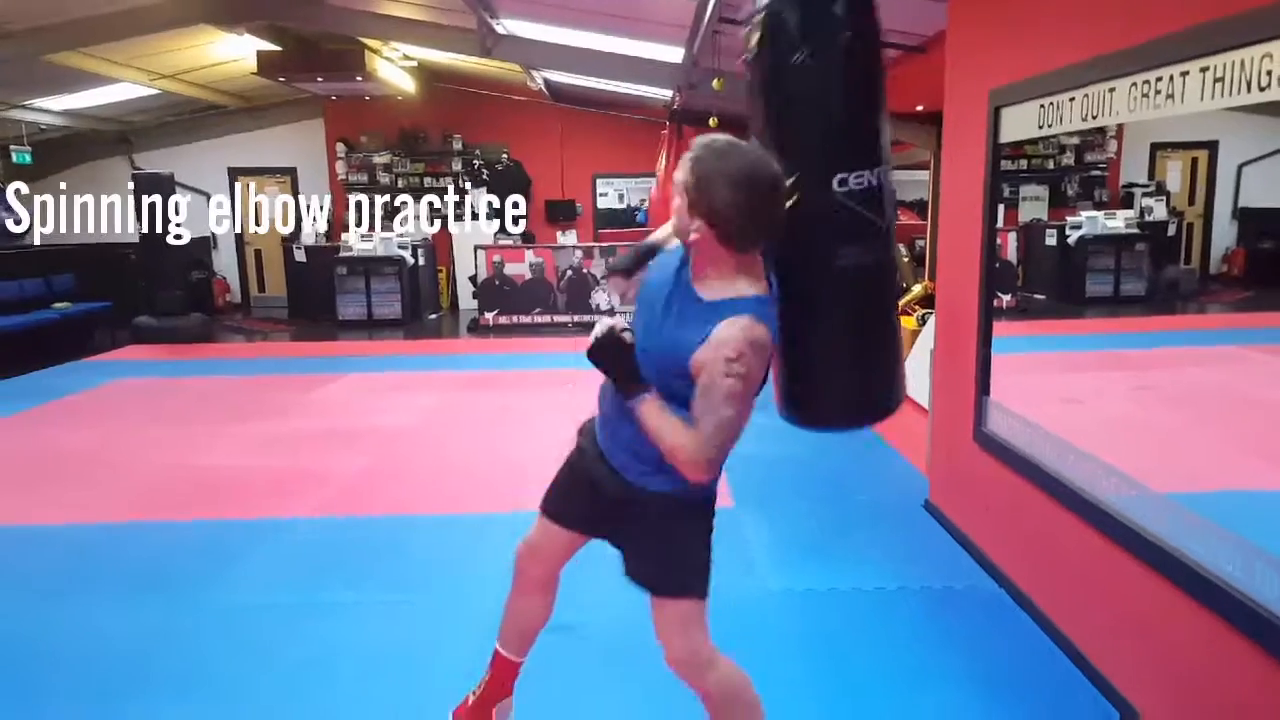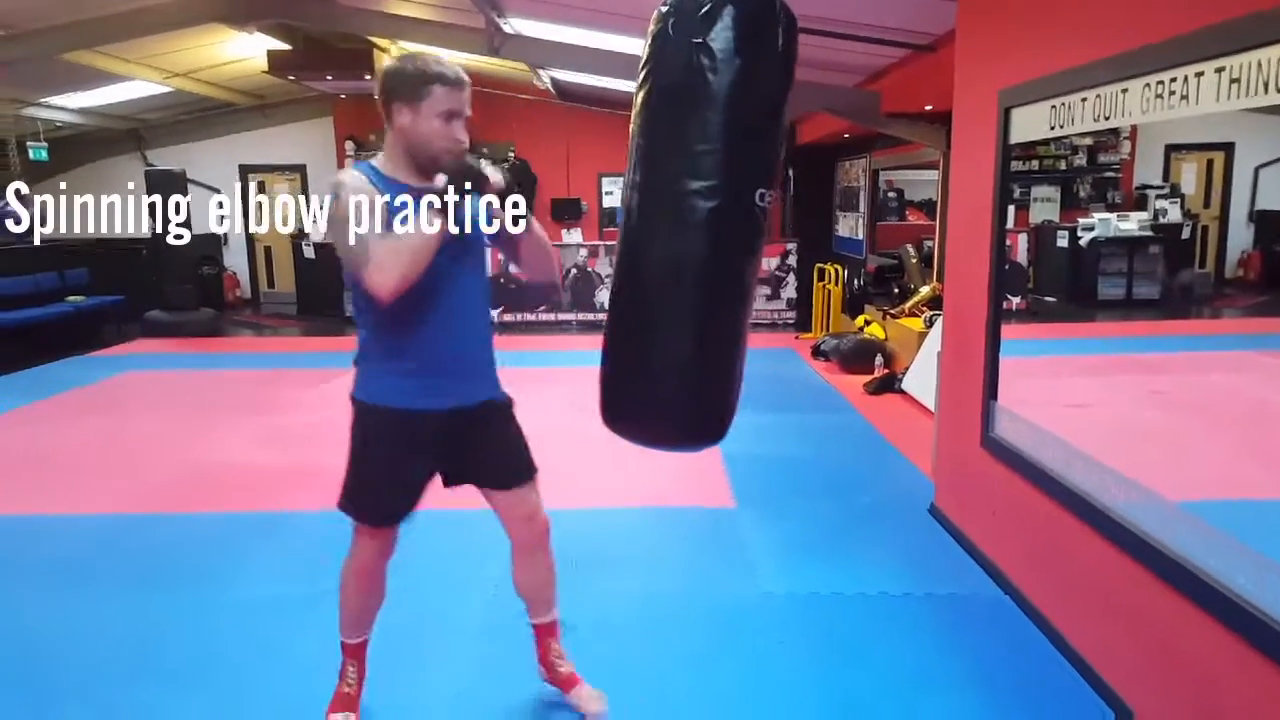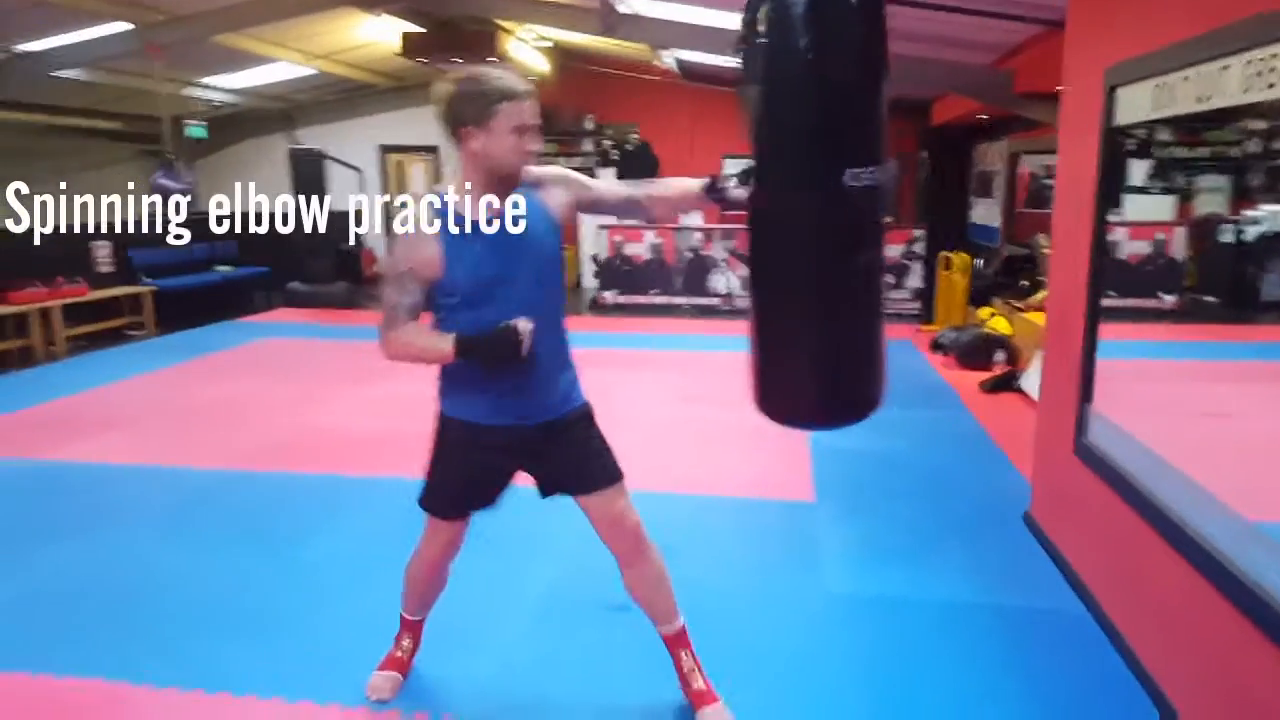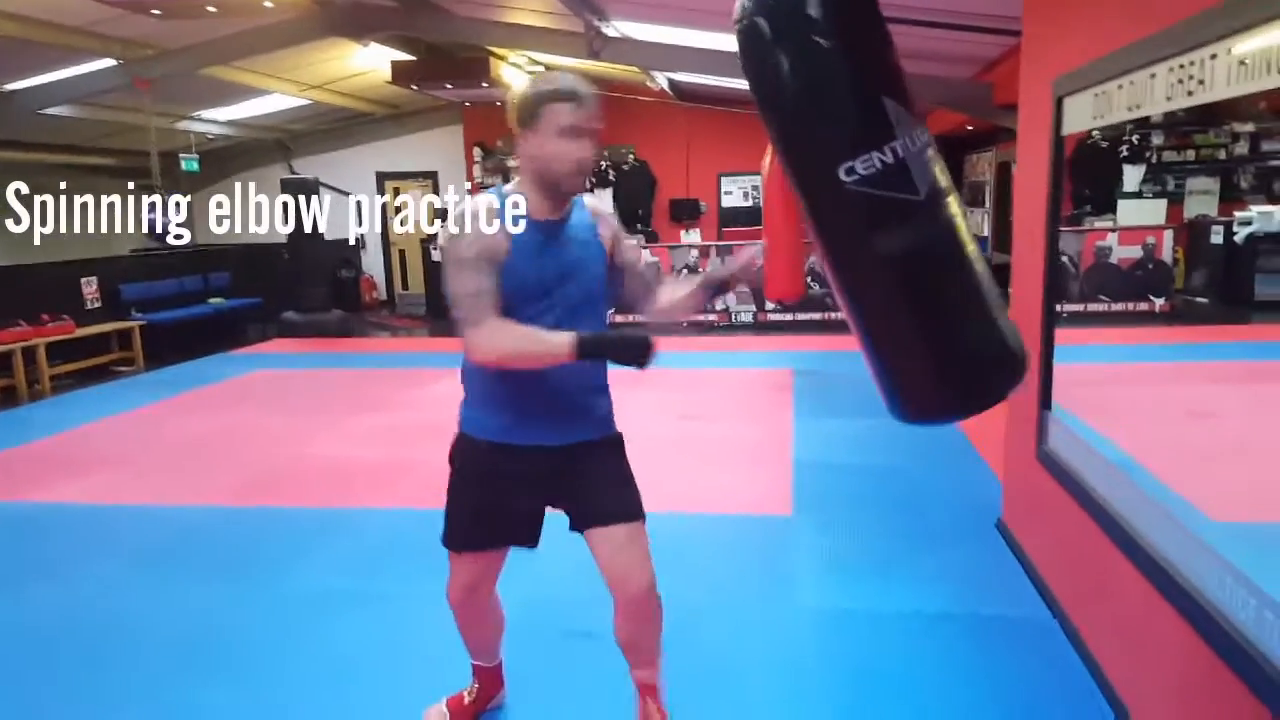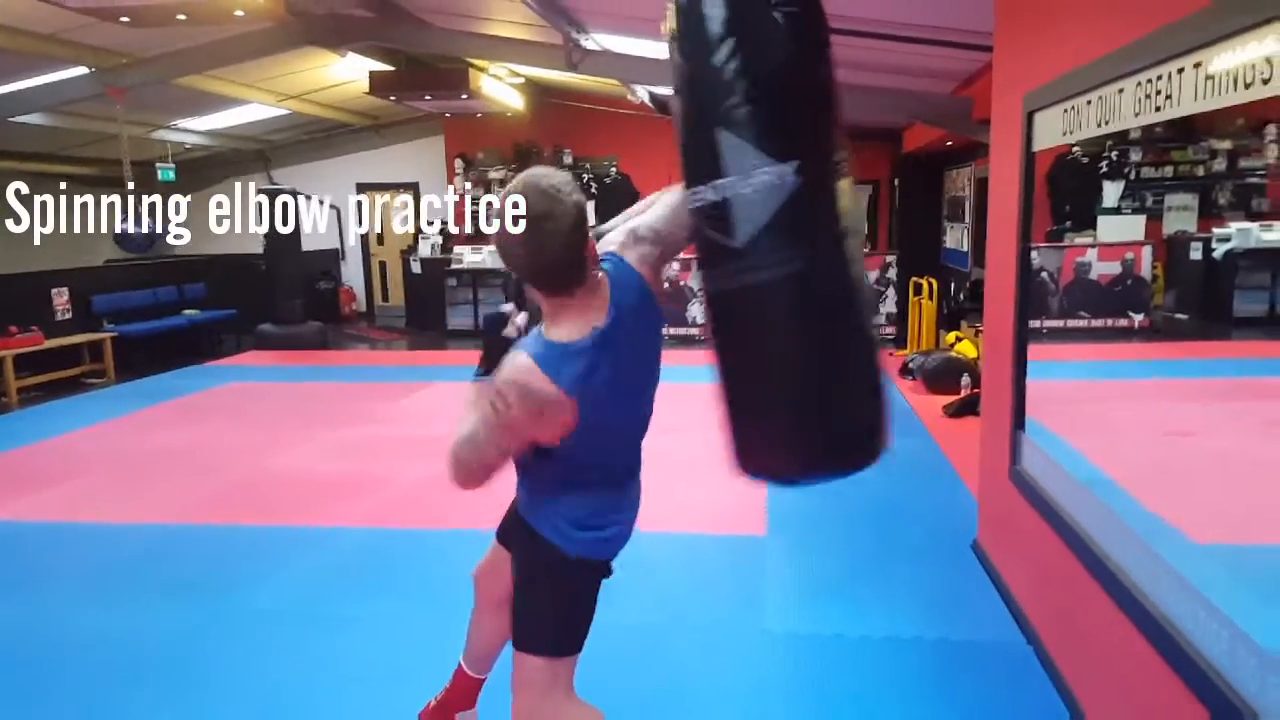
dt=1s
person 1, frame 1
left shoulder: (741, 335)
right shoulder: (681, 243)
left elbow: (699, 463)
left wrist: (630, 383)
right wrist: (632, 264)
left hip: (670, 492)
right hip: (606, 447)
left knee: (689, 652)
right knee: (533, 560)
person 1, frame 2
right shoulder: (356, 189)
left elbow: (544, 269)
right elbow: (384, 277)
left hip: (477, 398)
right hip: (393, 406)
left knee: (532, 526)
right knee: (371, 545)
left ankle: (552, 658)
person 1, frame 3
left shoulder: (549, 190)
right shoulder: (425, 228)
left elbow: (646, 201)
right elbow: (394, 338)
right wrist: (466, 345)
left hip: (558, 408)
right hip: (474, 419)
left knee: (627, 533)
right knee: (439, 541)
right ankle: (405, 643)
person 1, frame 4
left shoulder: (598, 222)
right shoulder: (481, 224)
left elbow: (655, 304)
right elbow: (481, 339)
left wrist: (706, 285)
right wrist: (589, 344)
left hip: (586, 436)
right hip: (496, 440)
left knee: (636, 585)
right knee: (467, 585)
person 1, frame 5
left shoulder: (527, 382)
right shoulder: (631, 261)
left elbow: (467, 472)
right elbow: (689, 195)
left wrist: (489, 392)
left hip: (570, 528)
right hip: (589, 502)
right knee: (494, 584)
